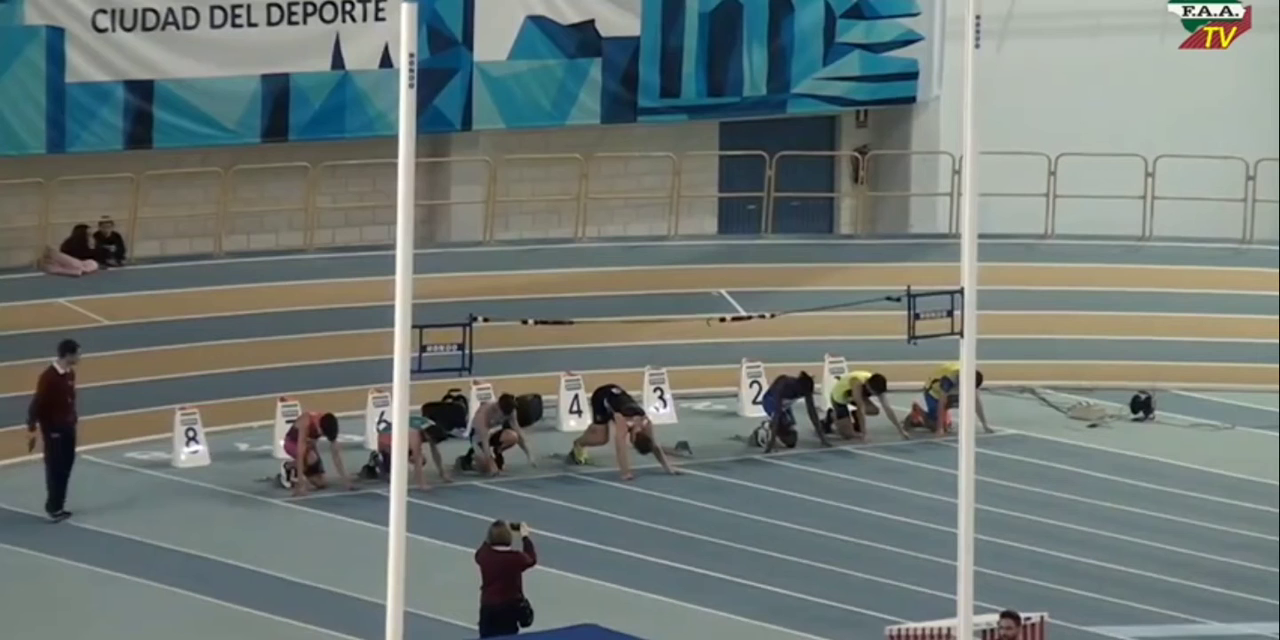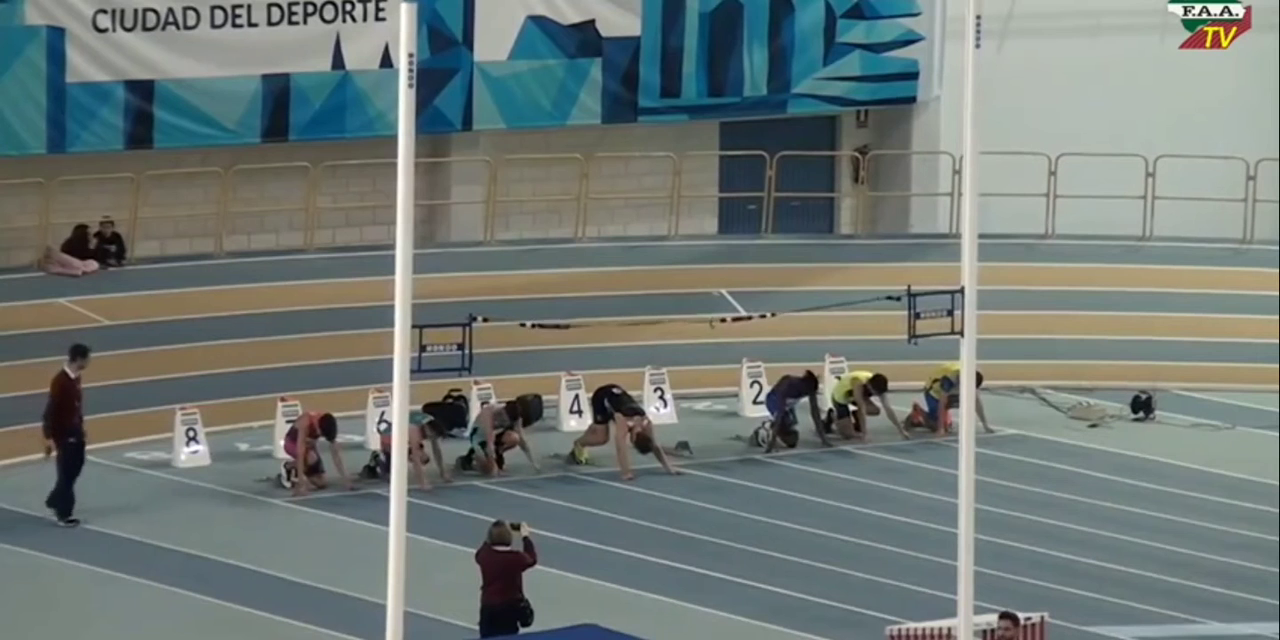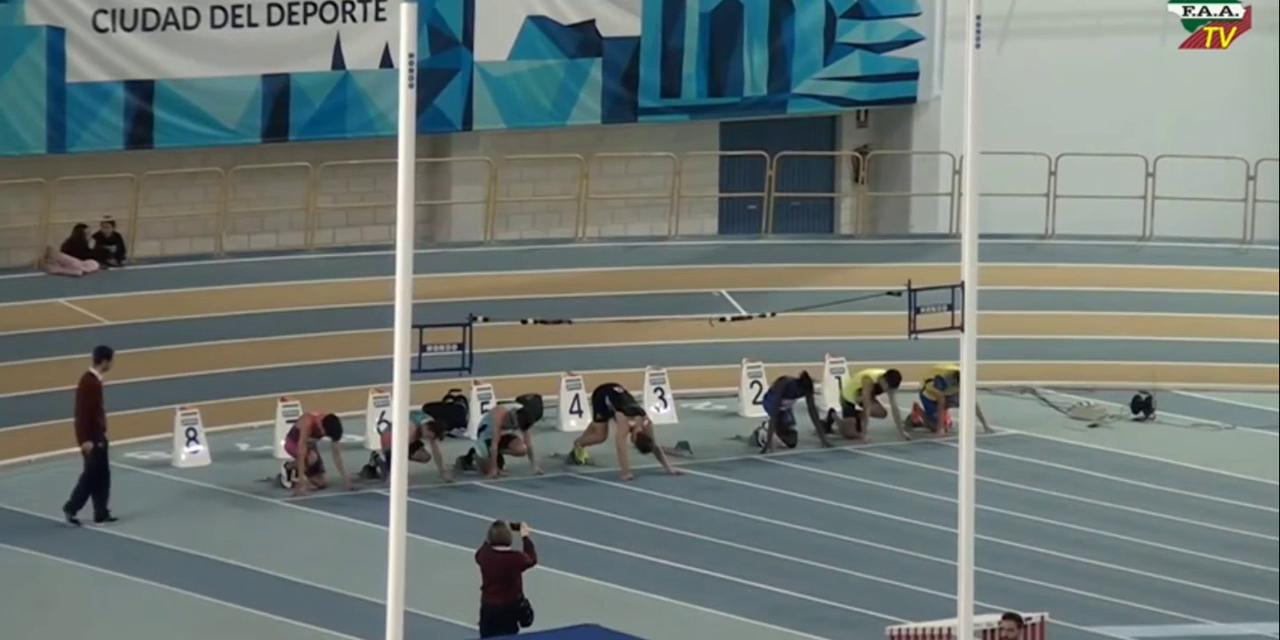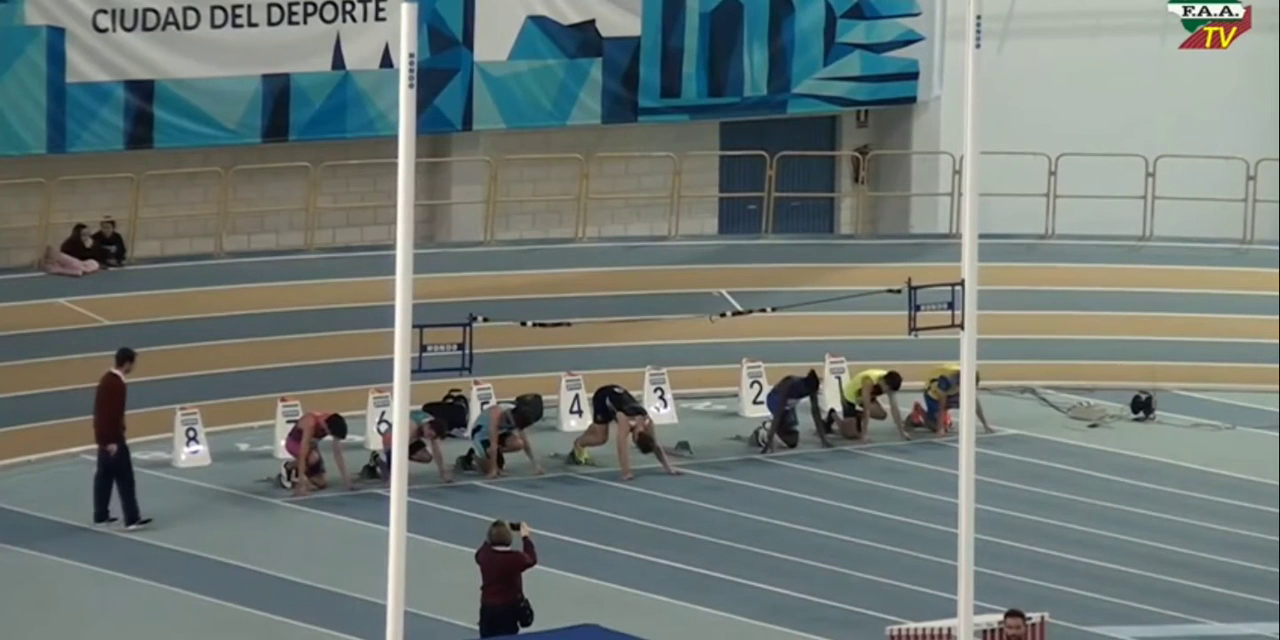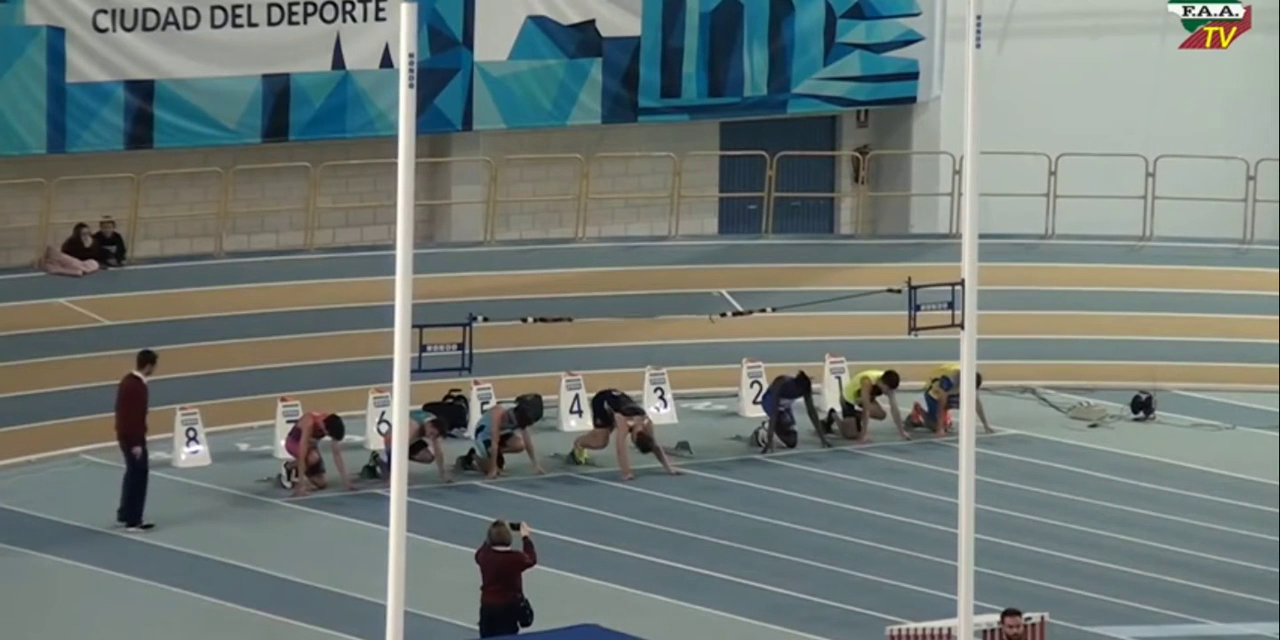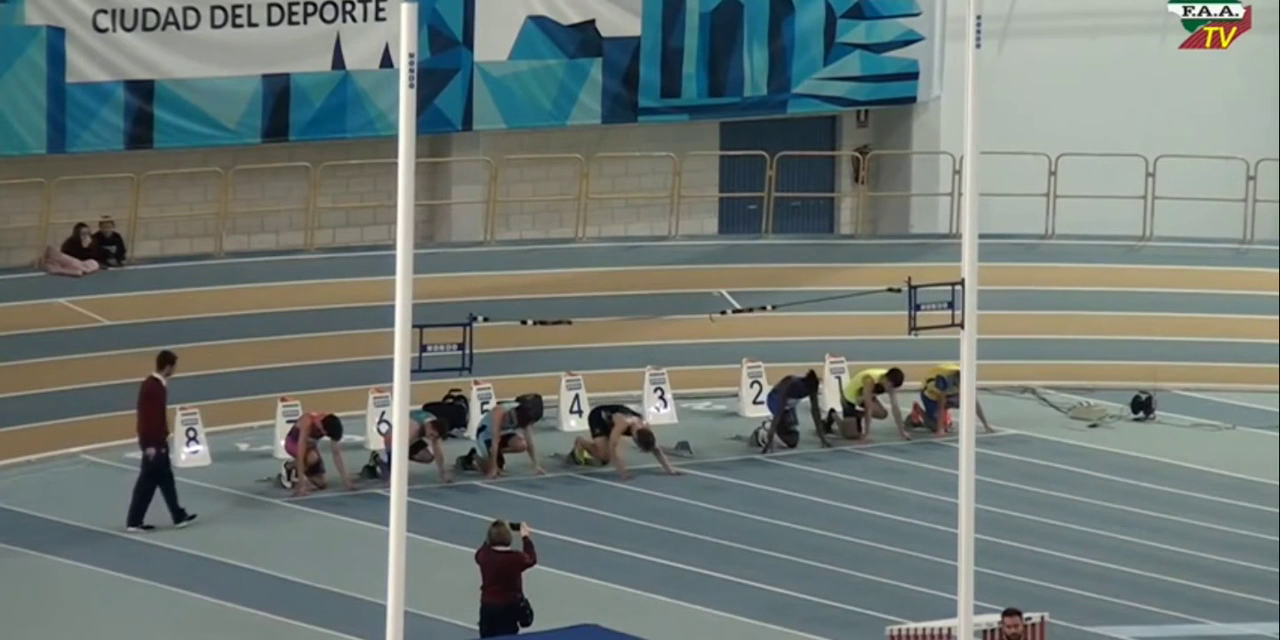
dt=0.5s
person 1, frame 1
left shoulder: (70, 374)
right shoulder: (48, 377)
right elbow: (37, 403)
left wrist: (74, 421)
right wrist: (32, 429)
left hip: (68, 427)
right hip: (53, 429)
left knee: (66, 467)
right knee: (55, 468)
left ankle: (57, 506)
right ankle: (53, 508)
person 1, frame 2
left shoulder: (76, 377)
right shoulder: (60, 381)
right elbow: (50, 410)
left wrist: (80, 426)
right wrist: (48, 437)
left hip: (75, 430)
right hip: (64, 433)
left knee: (74, 467)
right knee: (67, 471)
left ankle: (55, 501)
right ankle: (63, 514)
person 1, frame 3
left shoulder: (94, 380)
right shoulder: (89, 382)
right elbow: (83, 413)
right wrist: (85, 440)
left hip: (97, 435)
right hip: (91, 437)
left knee: (101, 474)
right knee: (92, 475)
left ankle: (102, 514)
right ankle: (71, 509)
person 1, frame 4
left shoulder: (107, 379)
right shoulder: (116, 384)
right elbow: (112, 414)
right wrist: (112, 441)
left hip: (103, 435)
right hip: (112, 437)
left knee: (104, 475)
right knee: (125, 477)
left ankle: (101, 516)
right ankle: (132, 519)
person 1, frame 5
left shoulder: (128, 381)
right shoulder: (138, 386)
right elbow: (135, 416)
right wrist: (136, 443)
left hip: (124, 435)
right hip: (133, 438)
left knee: (132, 475)
right knee: (138, 478)
left ankle: (124, 514)
right ankle: (133, 521)
person 1, frame 6
left shoulder: (151, 383)
right shoulder: (155, 388)
right elbow: (150, 417)
right wrist: (150, 444)
left hip: (155, 439)
right hip: (153, 441)
left knee: (165, 477)
right knee: (148, 481)
left ankle: (179, 516)
right ankle: (134, 521)
